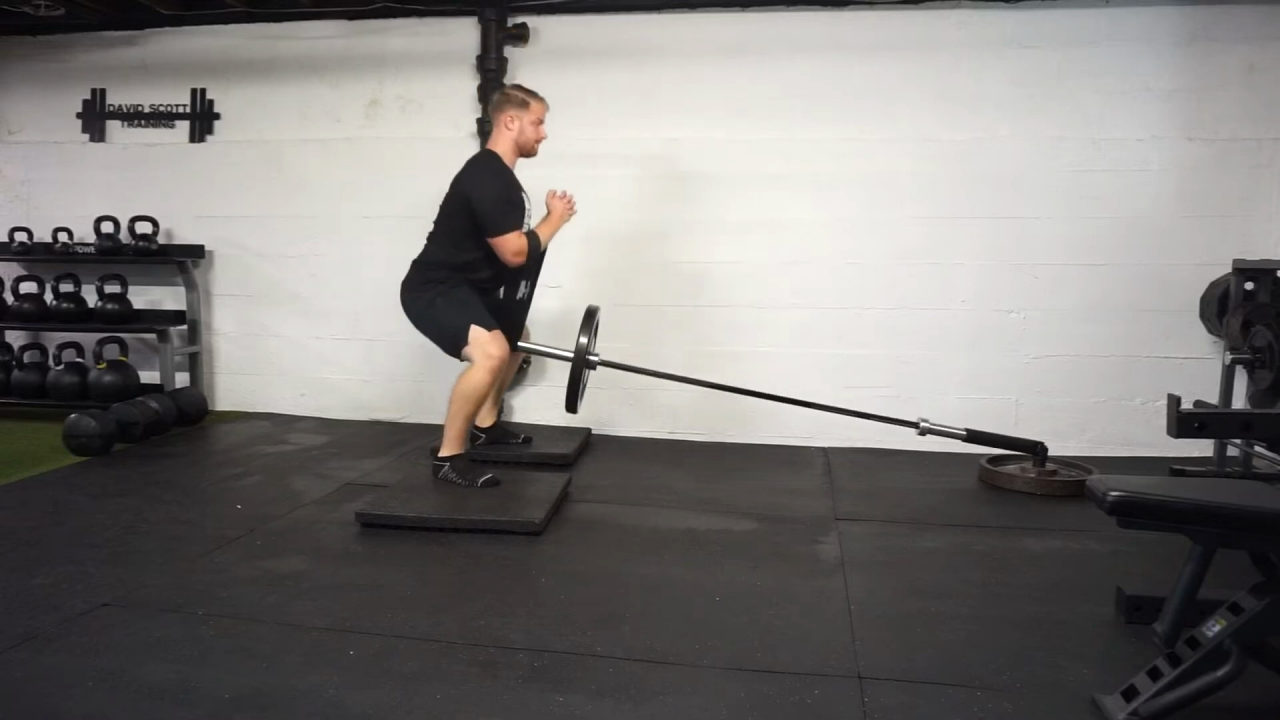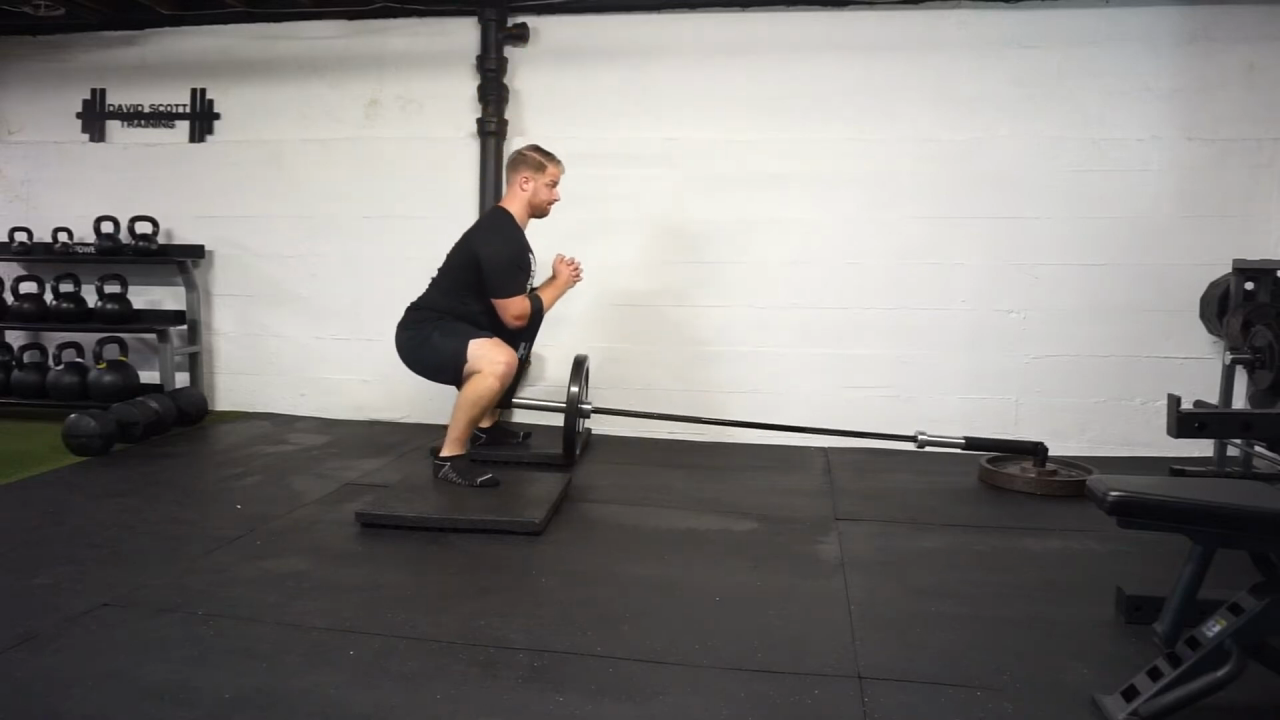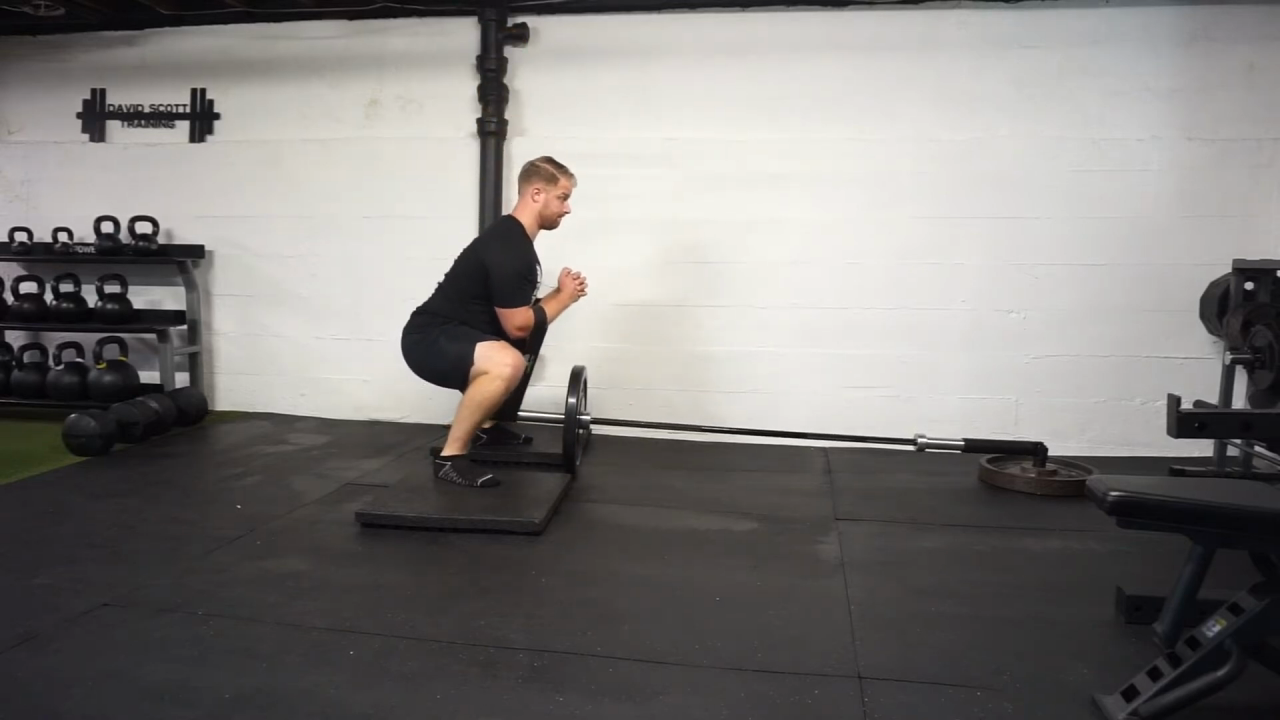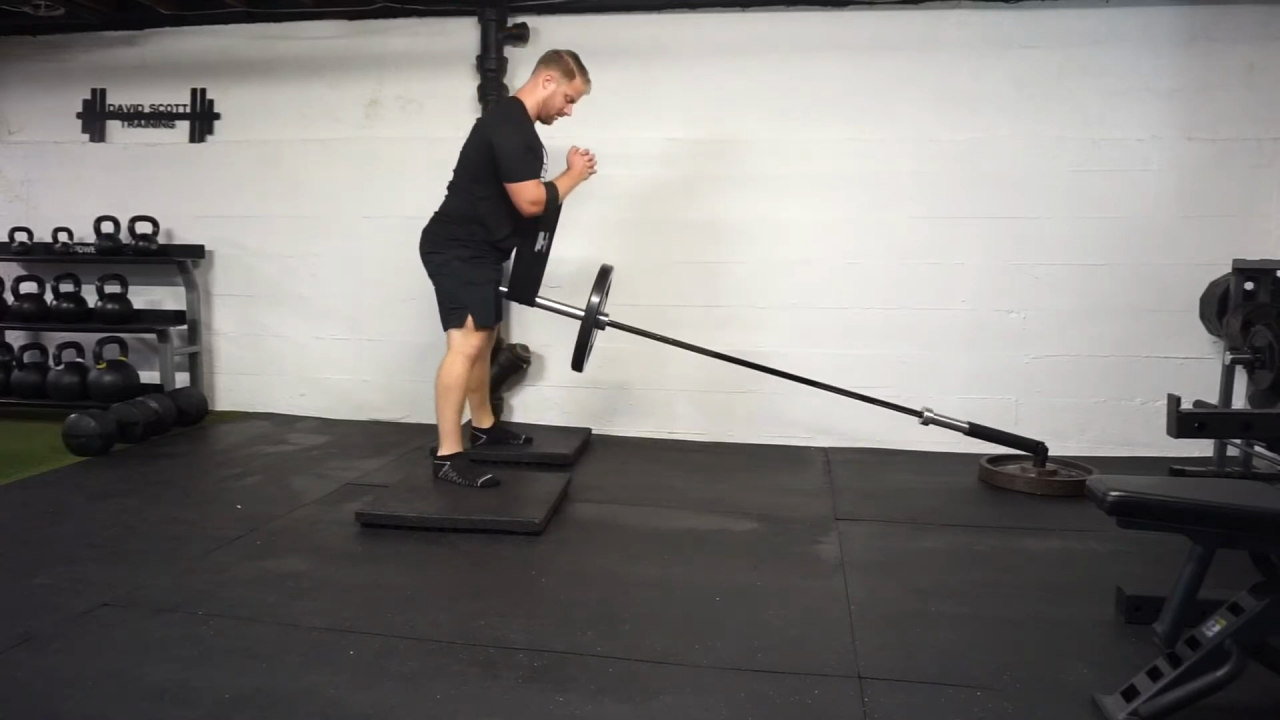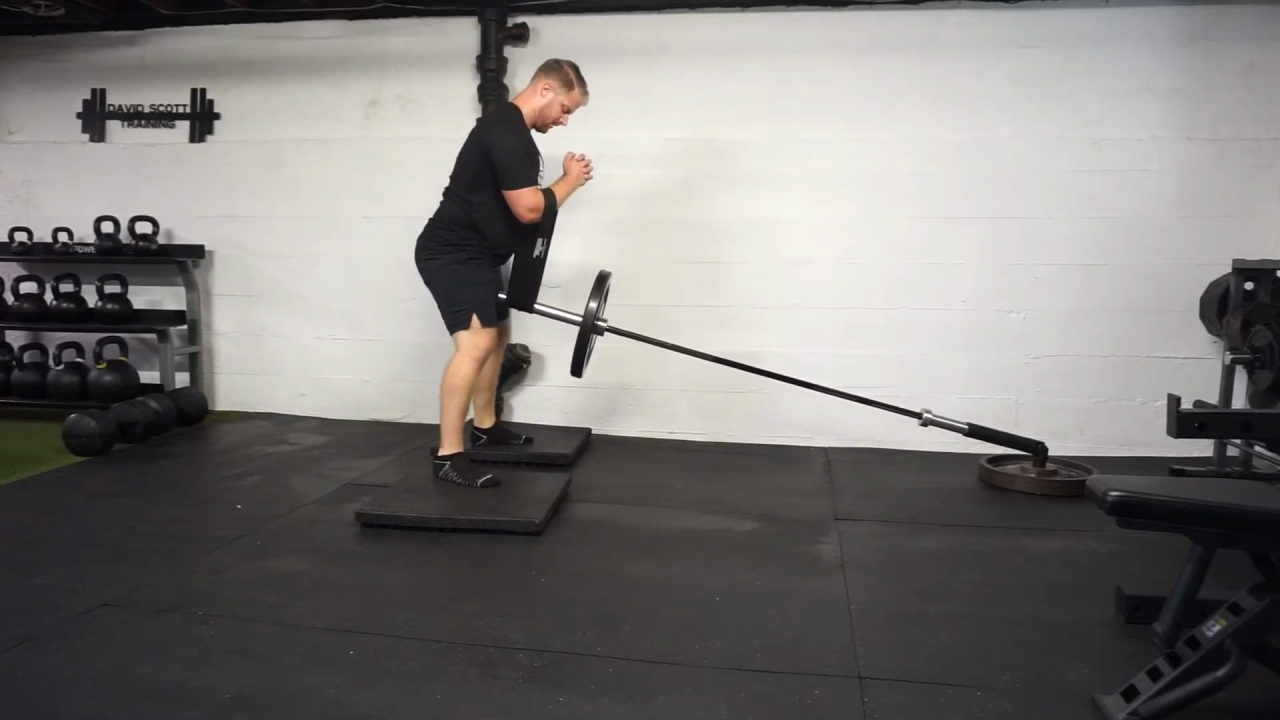
dt=1s
person 1, frame 1
left shoulder: (498, 174)
right shoulder: (488, 179)
left elbow: (512, 250)
right elbow: (515, 253)
right wrist: (556, 217)
left hip: (466, 285)
right hip: (433, 290)
left knee: (515, 337)
right knee: (490, 352)
left ankle: (485, 425)
right ankle: (449, 457)
person 1, frame 2
left shoulder: (507, 230)
right shoulder: (499, 239)
left elbow: (513, 305)
right elbow: (516, 315)
left wrist: (557, 280)
right wrist: (561, 282)
left hip: (452, 328)
right hip: (424, 334)
left knee: (518, 350)
right knee: (500, 362)
left ankle: (485, 427)
right ankle: (450, 458)
person 1, frame 3
left shoulder: (514, 240)
right shoulder: (508, 250)
left elbow: (515, 316)
right elbow: (517, 326)
left wrist: (560, 293)
right wrist: (566, 297)
left hip: (453, 331)
right hip: (429, 340)
left knee: (514, 356)
right knee: (507, 364)
left ankle: (485, 427)
right ankle: (451, 457)
person 1, frame 4
left shoulder: (514, 121)
right shoulder: (510, 125)
left elbow: (523, 198)
right elbow: (531, 201)
right wrist: (575, 174)
left hip: (478, 248)
right hip: (458, 249)
left knee: (482, 340)
right knee: (466, 344)
left ankle: (484, 428)
right ankle: (448, 456)
person 1, frame 5
left shoulder: (510, 128)
right shoulder: (507, 133)
left elbow: (520, 206)
right elbow: (528, 209)
right wrist: (572, 179)
left hip: (475, 251)
right hip: (450, 253)
left knee: (495, 335)
right knee: (476, 344)
left ankle: (485, 426)
right ankle: (449, 455)
